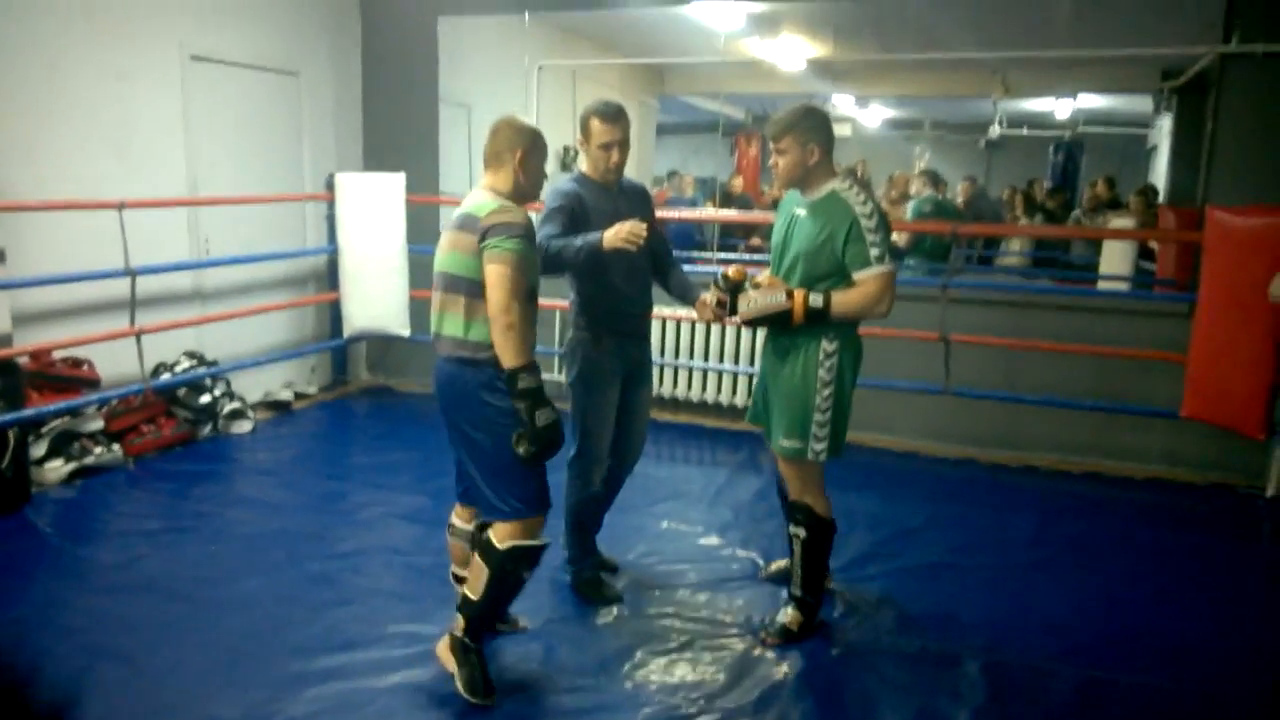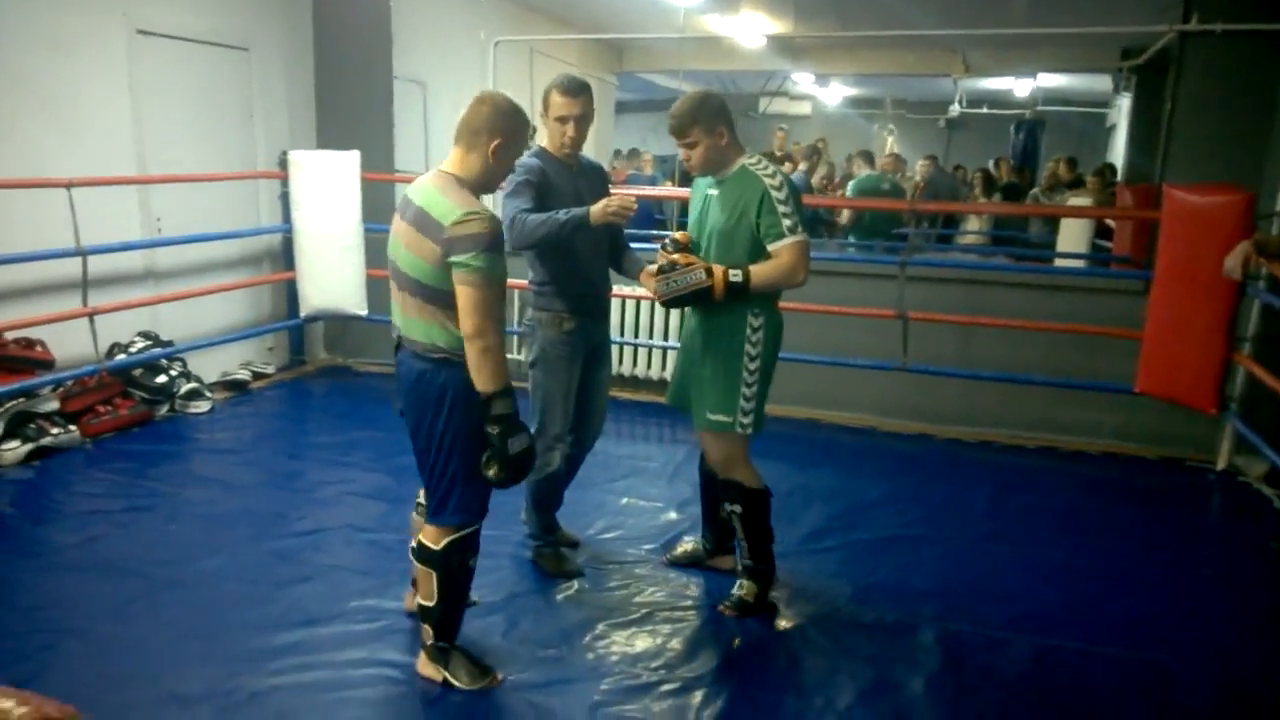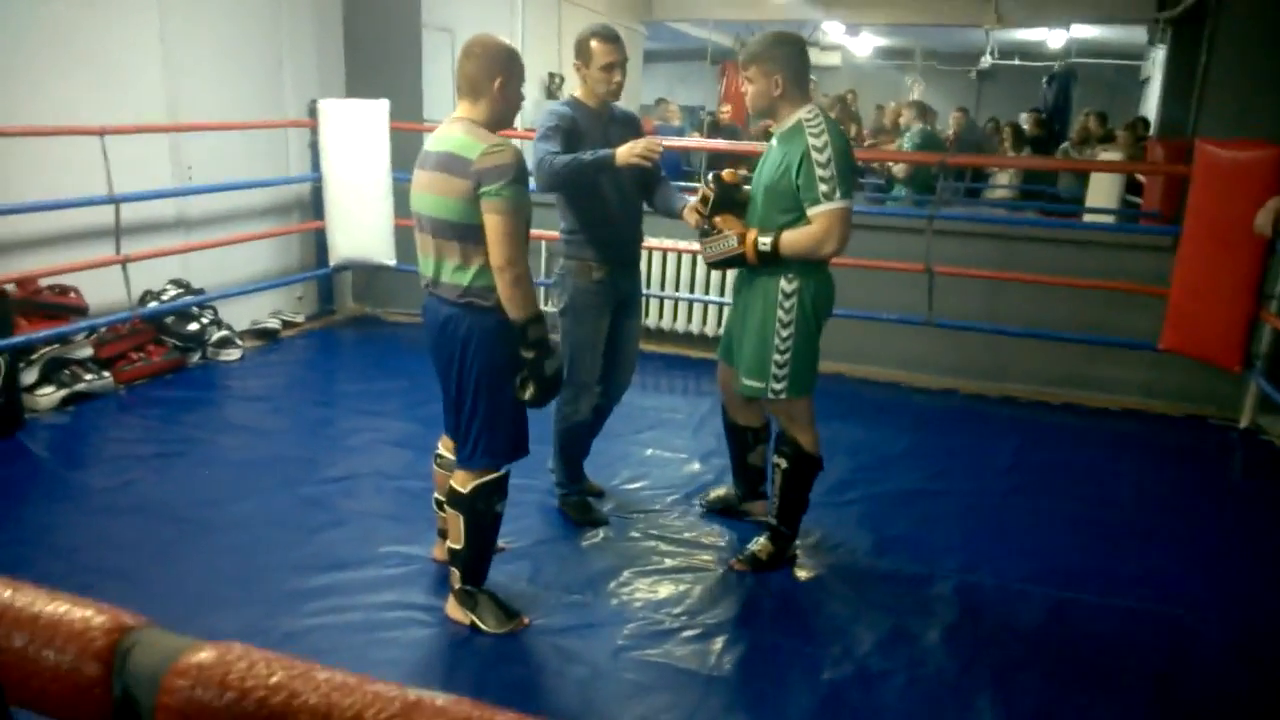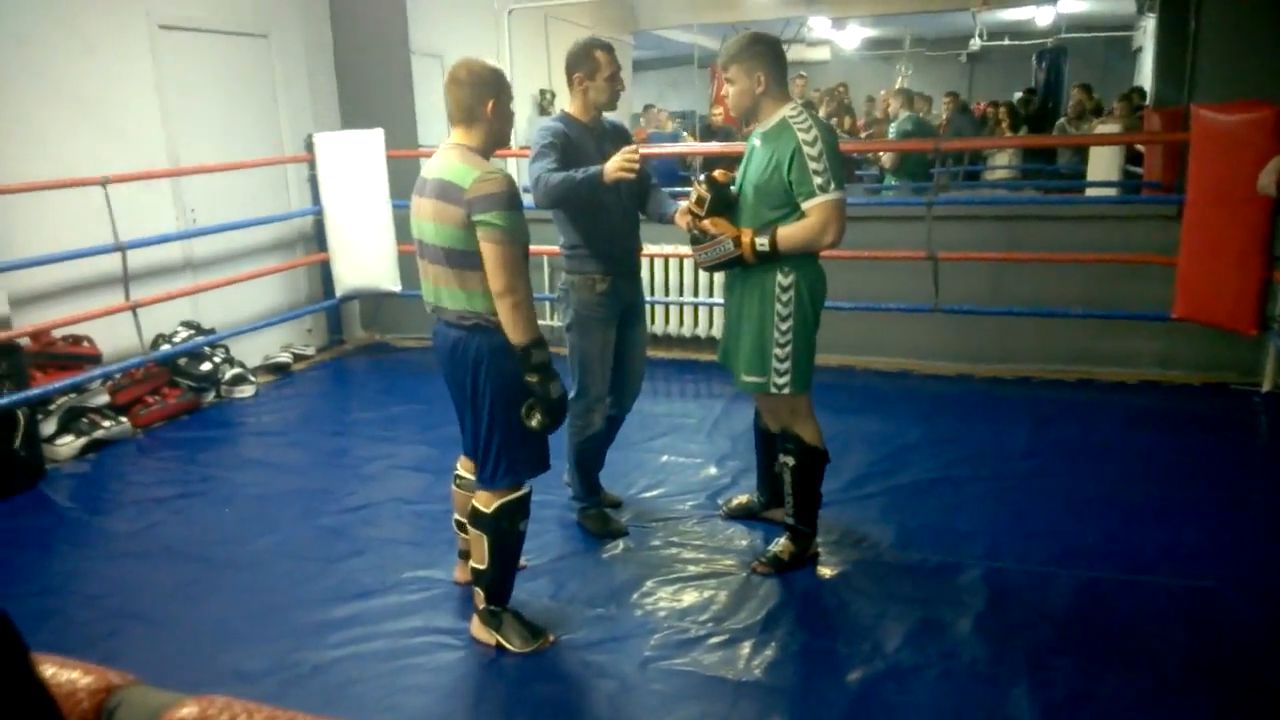
dt=1s
person 1, frame 1
left shoulder: (468, 211)
right shoulder: (507, 218)
right elbow: (505, 314)
right wrist: (533, 396)
left hip: (456, 369)
right hip: (484, 378)
left knee: (475, 500)
right knee: (523, 518)
left ankle: (475, 607)
right ankle: (464, 638)
person 1, frame 2
left shoulder: (417, 191)
right shoulder: (474, 223)
right elbow: (479, 334)
right wrist: (504, 417)
left hip: (413, 360)
right hip: (449, 377)
left knee: (436, 489)
right knee: (456, 511)
left ankle: (424, 588)
right ankle: (438, 650)
person 1, frame 3
left shoulder: (432, 146)
right shoulder: (497, 155)
right elbow: (507, 266)
right wrist: (536, 340)
left hip: (440, 308)
right hip: (481, 320)
left knee: (458, 432)
right knee: (486, 457)
left ankle: (448, 538)
right ankle: (466, 593)
person 1, frame 4
left shoulder: (430, 172)
right shoulder: (489, 181)
right elbow: (508, 291)
right wrist: (539, 366)
left hip: (449, 331)
right hip: (487, 341)
left knee: (476, 453)
right knee: (506, 476)
left ankle: (470, 558)
right ankle: (491, 612)
person 2, frame 1
left shoulder: (854, 209)
right shoulder: (791, 202)
left elbow: (879, 297)
left wrist: (799, 305)
right wrist: (747, 288)
left hip: (820, 355)
right hip: (782, 347)
left knee: (798, 472)
right knee: (791, 466)
left ankle: (805, 604)
right ankle: (808, 562)
person 2, frame 2
left shoulder: (765, 183)
right shoulder: (703, 183)
left elbow: (794, 268)
left wrist: (719, 280)
right wrist: (679, 257)
left hip: (742, 330)
right hip: (702, 324)
left knee: (727, 452)
right knee: (709, 443)
left ankle: (759, 572)
right ankle: (717, 543)
person 2, frame 3
left shoulder: (817, 139)
right shoulder: (786, 133)
left elbow: (829, 237)
left wrist: (750, 244)
right wrist: (732, 207)
left hip: (791, 292)
right hip: (761, 286)
left knee: (790, 411)
right knee: (733, 386)
left ankle: (781, 537)
right ankle: (749, 491)
person 2, frame 4
left shoulder: (804, 135)
right shoulder: (762, 135)
left elbow: (826, 227)
left wrist: (746, 242)
right wrist: (716, 207)
left hip: (783, 287)
right hip: (751, 282)
left knee: (790, 407)
right knee: (765, 398)
left ankle: (803, 535)
right ankle: (770, 497)
person 3, frame 1
left shoulder: (638, 194)
right shoulder: (568, 195)
left elbow: (662, 261)
right elbow: (544, 254)
left wrist: (694, 296)
right wrist: (602, 241)
left hip: (637, 342)
right hip: (595, 344)
left knee: (627, 451)
right knee: (591, 456)
left ankle: (584, 540)
right ankle: (581, 562)
person 3, frame 2
left shoulder: (595, 172)
right shoulder: (529, 171)
left elbow: (611, 243)
right elbow: (518, 231)
left wrist: (640, 269)
right wrist: (587, 215)
left hip: (596, 320)
right hip: (554, 323)
left knee: (588, 429)
right knee: (551, 434)
left ankle: (542, 512)
right ankle: (542, 537)
person 3, frame 3
left shoulder: (628, 121)
right shoulder: (560, 119)
left elbow: (652, 183)
right elbow: (546, 173)
left wrist: (682, 206)
right wrist: (612, 157)
left hip: (626, 270)
right hip: (584, 273)
left knee: (616, 380)
right knee: (580, 385)
left ankle: (570, 464)
right ankle: (568, 487)
person 3, frame 4
left shoulder: (617, 132)
right shoulder: (554, 135)
left elbow: (644, 190)
right elbow: (543, 189)
left wrist: (674, 211)
right wrist: (602, 174)
left hip: (628, 279)
right hip: (588, 285)
left knee: (626, 389)
right knee: (590, 396)
left ankle: (583, 475)
right ankle: (586, 500)
